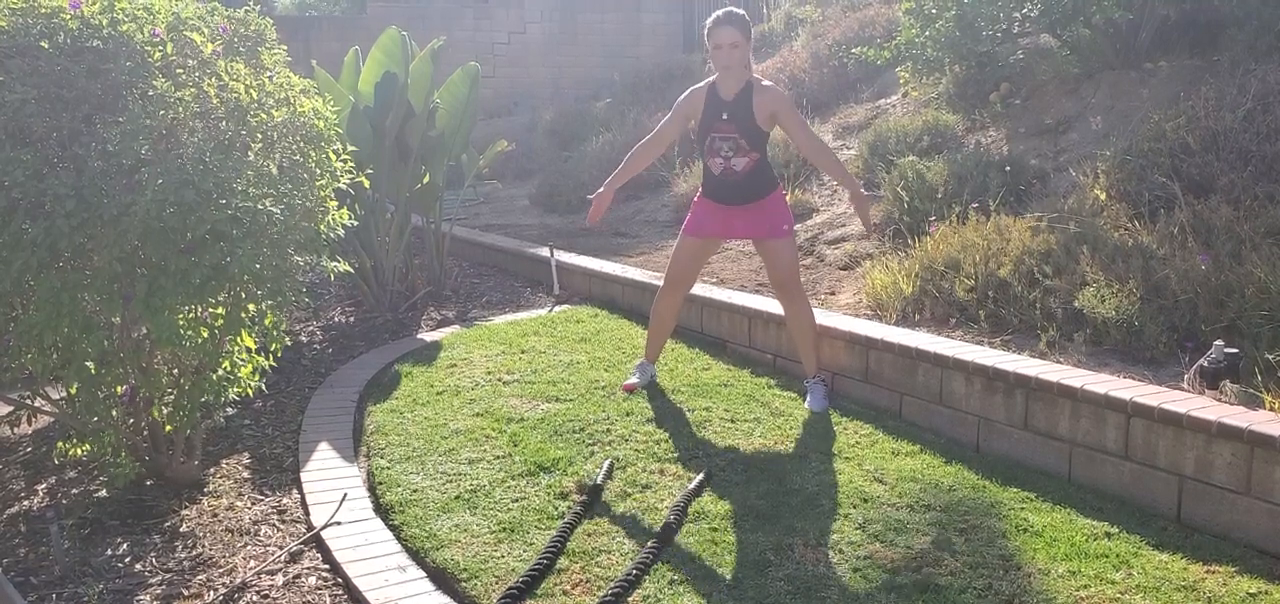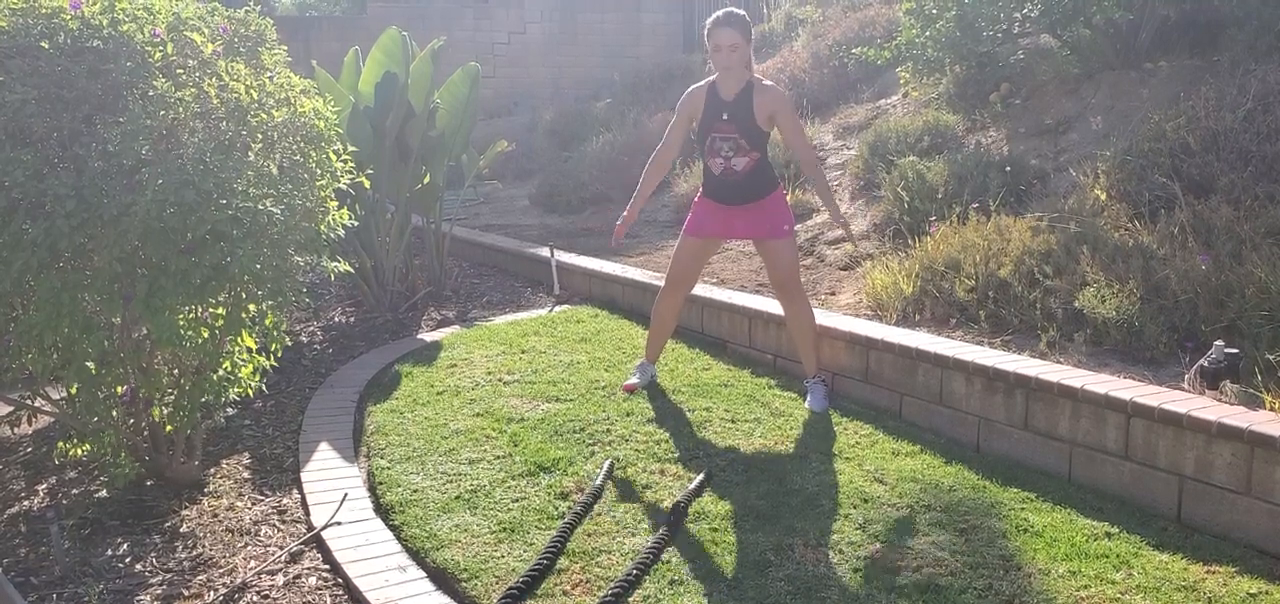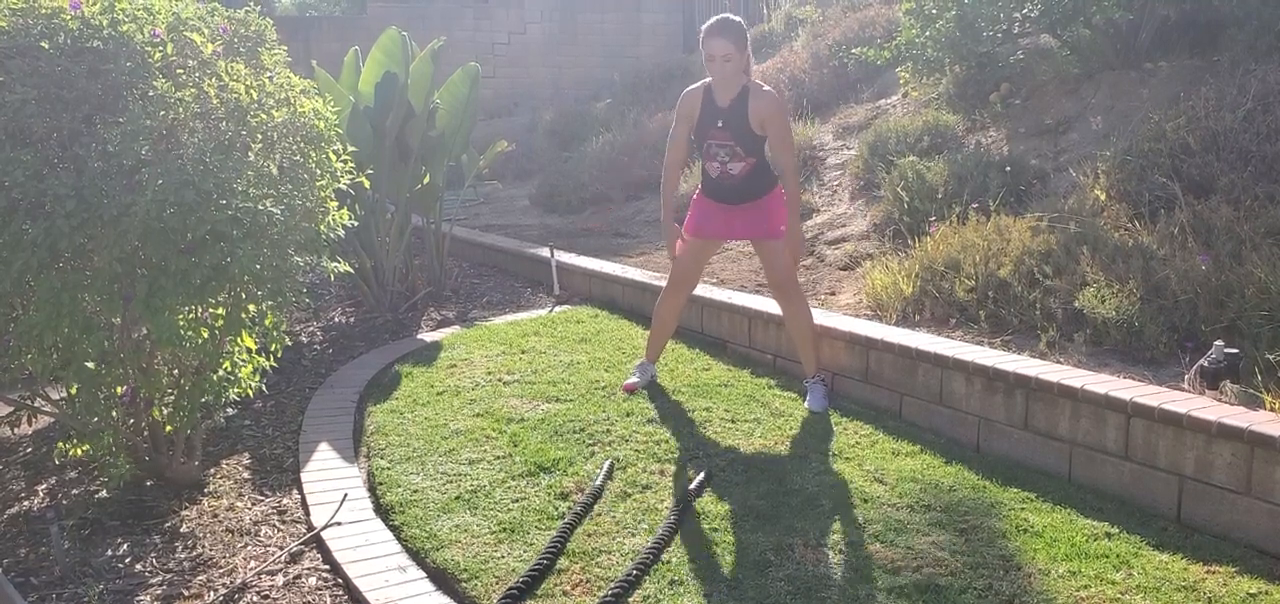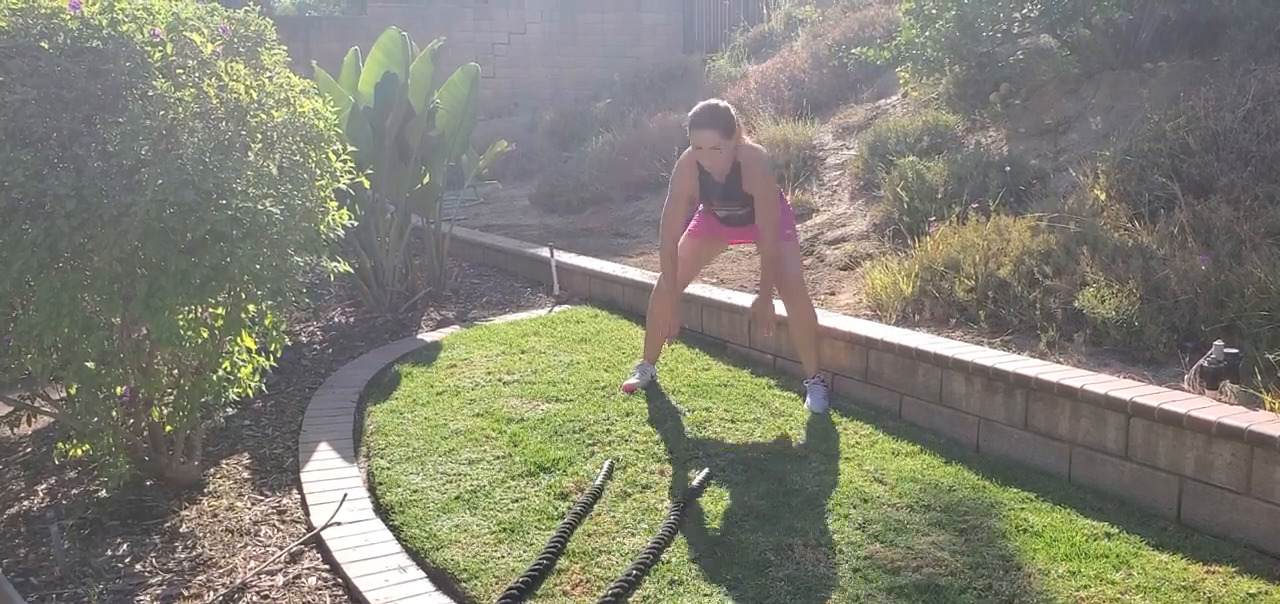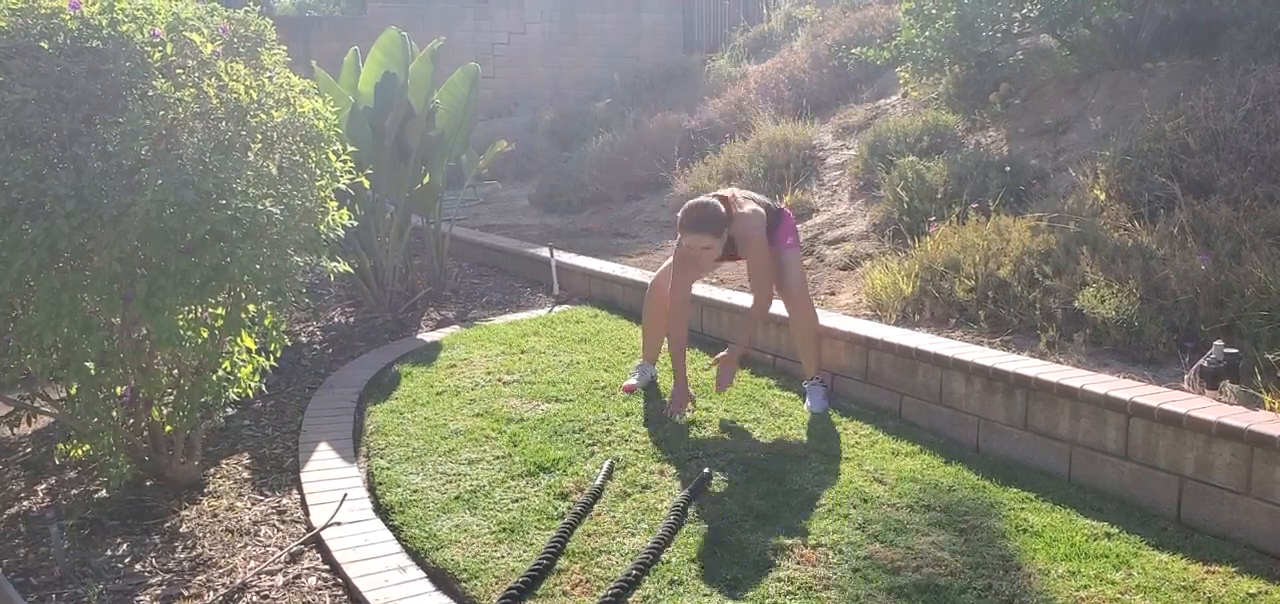
dt=0.3s
person 1, frame 1
left shoulder: (768, 96)
right shoulder: (696, 97)
left elbow: (812, 146)
right elbow: (654, 144)
left wrist: (854, 190)
right wrist: (609, 187)
left hip: (763, 204)
right hip: (711, 205)
left knee: (789, 290)
right knee: (672, 285)
left ankle: (815, 379)
right ankle: (646, 365)
person 1, frame 2
left shoulder: (769, 96)
right shoulder: (695, 97)
left elbow: (804, 153)
right elbow: (665, 153)
left wrist: (832, 206)
right wrist: (634, 206)
left hip: (763, 204)
right hip: (712, 205)
left knee: (789, 290)
right knee: (673, 286)
left ankle: (815, 379)
right ankle: (647, 365)
person 1, frame 3
left shoulder: (765, 101)
right shoulder: (691, 100)
left elbow: (788, 167)
right elbow: (675, 161)
left wrist: (794, 227)
right wrist: (667, 220)
left hip: (761, 204)
right hip: (710, 204)
left knee: (786, 290)
right knee: (676, 286)
left ankle: (815, 378)
right ankle: (647, 365)
person 1, frame 4
left shoulder: (755, 161)
right shoulder: (687, 167)
left elbow: (770, 232)
right elbow: (669, 235)
left wrist: (764, 295)
right wrist: (669, 289)
left hip: (764, 218)
right hip: (716, 219)
left knee: (794, 289)
right knee: (666, 286)
left ankle: (814, 380)
right ankle: (646, 365)
person 1, frame 5
left shoulder: (748, 227)
right shoulder: (690, 241)
left elbow: (762, 299)
right elbow: (676, 317)
left wrist: (734, 353)
right wrist: (681, 384)
left hip: (775, 226)
left knee: (796, 296)
right knee: (659, 290)
left ankle: (814, 381)
right ankle: (646, 365)
